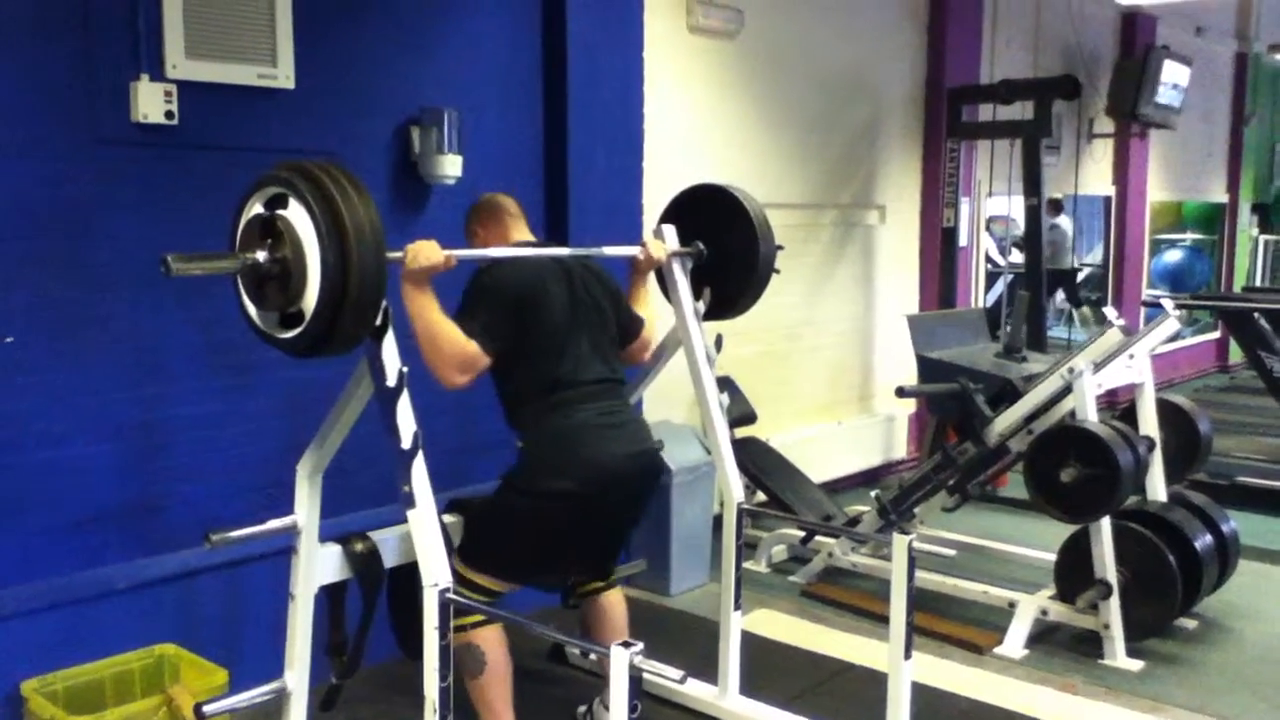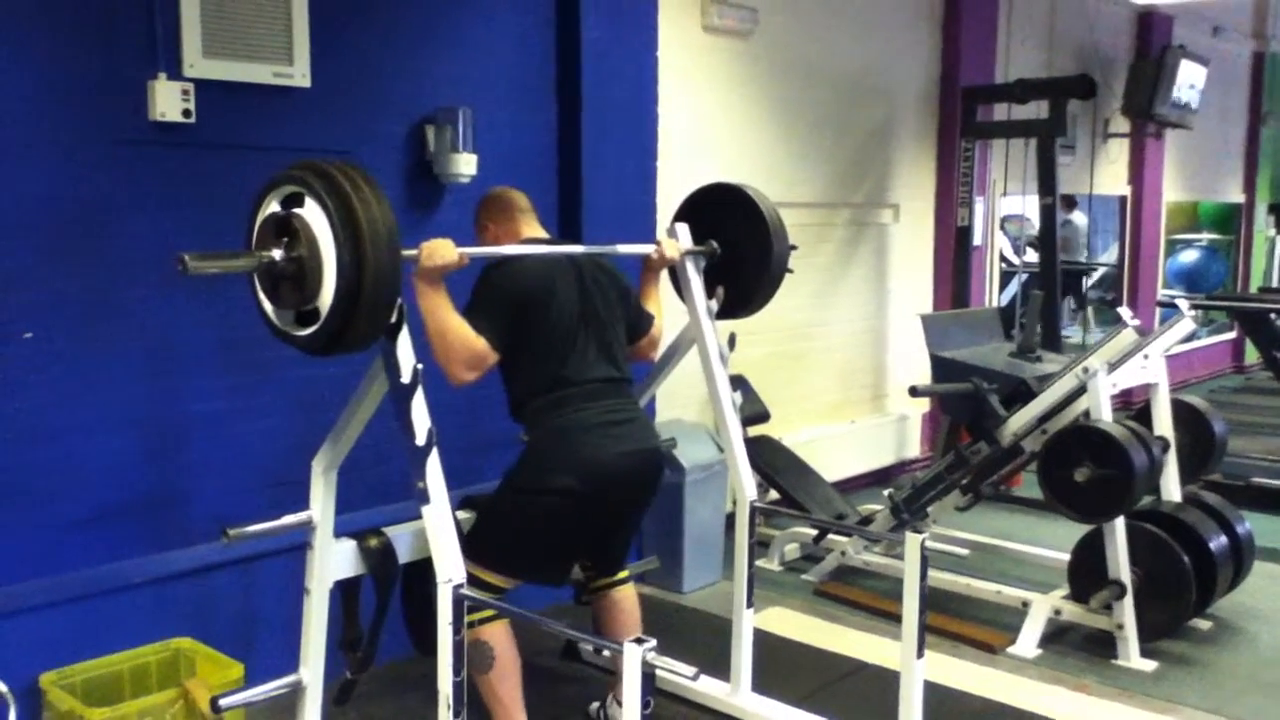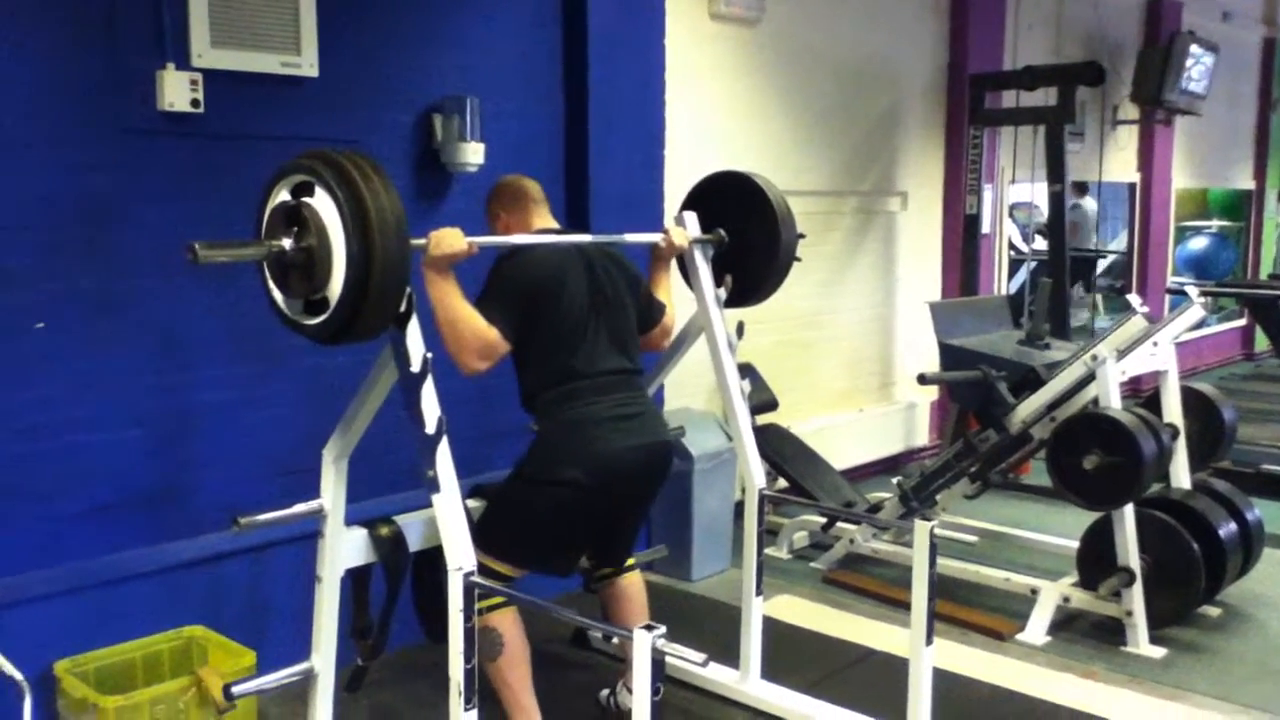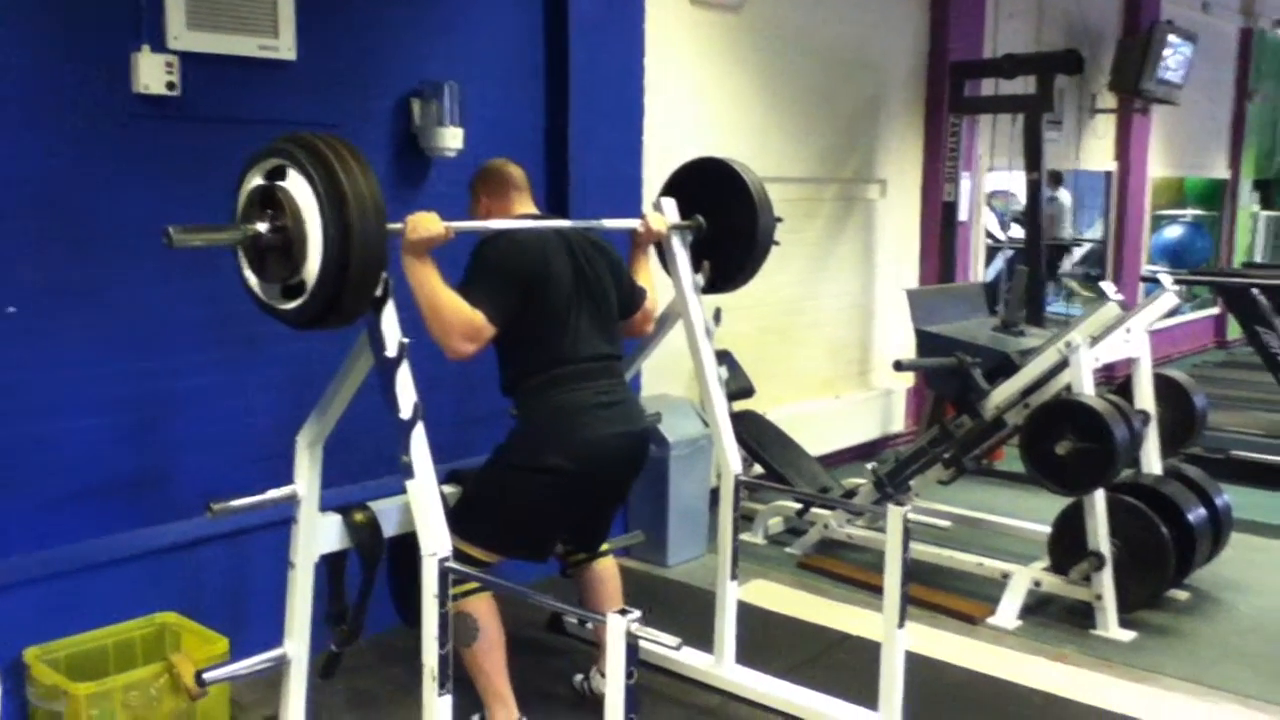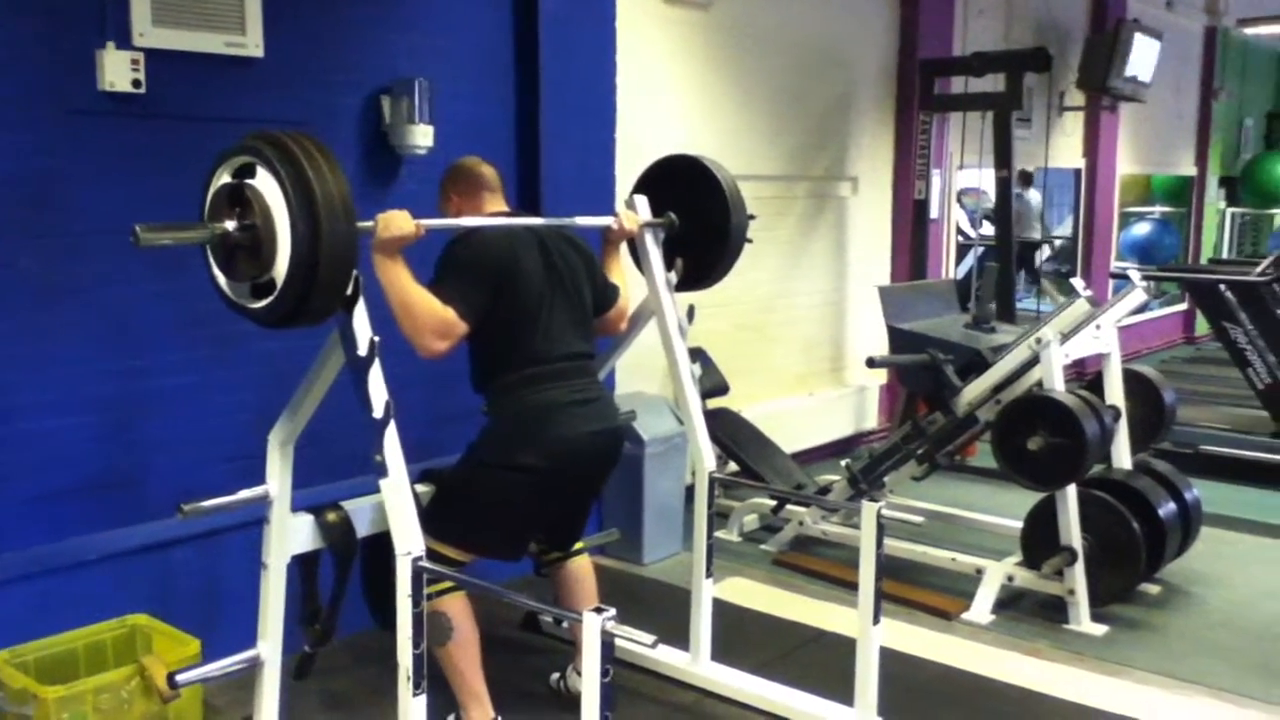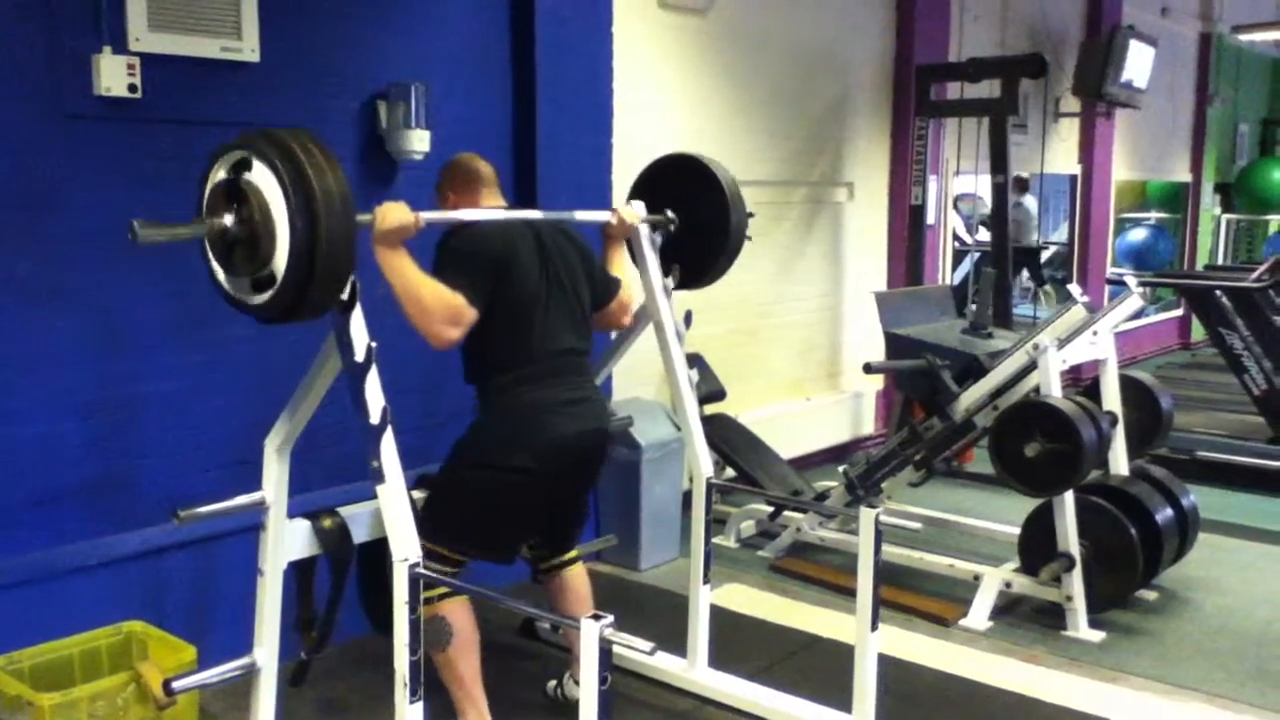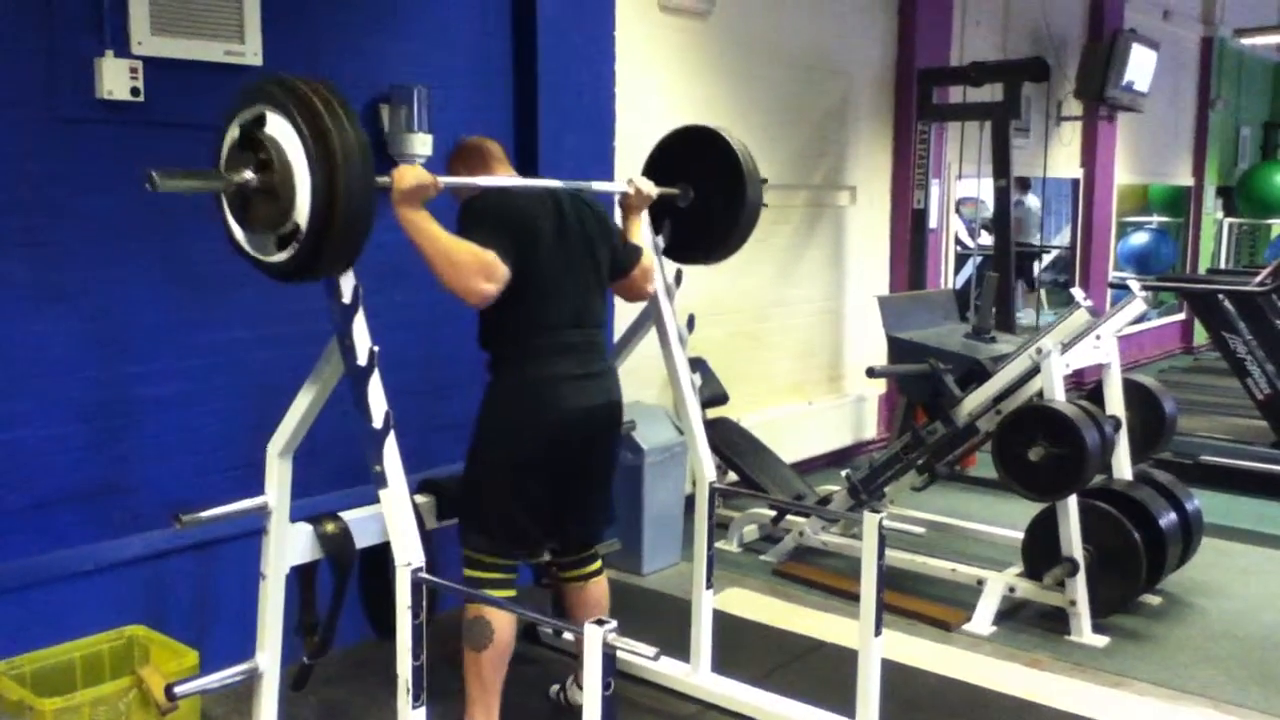
dt=0.4s
person 1, frame 1
left shoulder: (499, 278)
right shoulder: (591, 271)
left elbow: (456, 367)
right elbow: (640, 348)
left wrist: (416, 286)
right wrist: (642, 275)
left hip: (568, 462)
right hip: (639, 452)
left knee: (465, 595)
right knee: (594, 575)
person 1, frame 2
left shoulder: (508, 275)
right shoulder: (601, 268)
left elbow: (464, 363)
right elbow: (646, 345)
left wrist: (429, 283)
right wrist: (654, 274)
left hip: (570, 458)
right hip: (640, 447)
left knee: (473, 590)
right knee: (606, 567)
person 1, frame 3
left shoulder: (521, 265)
right shoulder: (612, 258)
left elbow: (475, 353)
right elbow: (659, 335)
left wrist: (439, 273)
right wrist: (663, 262)
left hip: (581, 449)
right hip: (650, 439)
left knee: (482, 579)
right knee: (612, 556)
person 1, frame 4
left shoulder: (504, 249)
right shoulder: (593, 244)
left elbow: (462, 338)
right elbow: (642, 320)
left wrist: (417, 257)
right wrist: (644, 248)
left hip: (561, 436)
right hip: (627, 427)
left knee: (458, 563)
right knee: (586, 542)
right ankle: (612, 673)
person 1, frame 5
left shoulder: (475, 248)
right shoulder: (566, 241)
left elbow: (434, 335)
right elbow: (615, 319)
left wrist: (388, 256)
right wrist: (615, 247)
left hip: (535, 434)
right hip: (601, 425)
left knee: (430, 562)
right knee: (560, 539)
right ankle: (588, 670)
person 1, frame 6
left shoulder: (470, 240)
right shoulder: (563, 236)
left elbow: (444, 325)
right elbow: (618, 313)
left wrist: (390, 248)
right wrist: (618, 242)
left hip: (521, 431)
right hip: (589, 423)
left knee: (430, 567)
right knee: (555, 547)
person 1, frame 7
left shoulder: (491, 206)
right shoulder: (582, 206)
left elbow: (480, 282)
right elbow: (640, 283)
left wrist: (412, 209)
right wrist: (634, 215)
left hip: (532, 402)
right hip: (599, 396)
left knee: (491, 566)
right knee: (579, 548)
